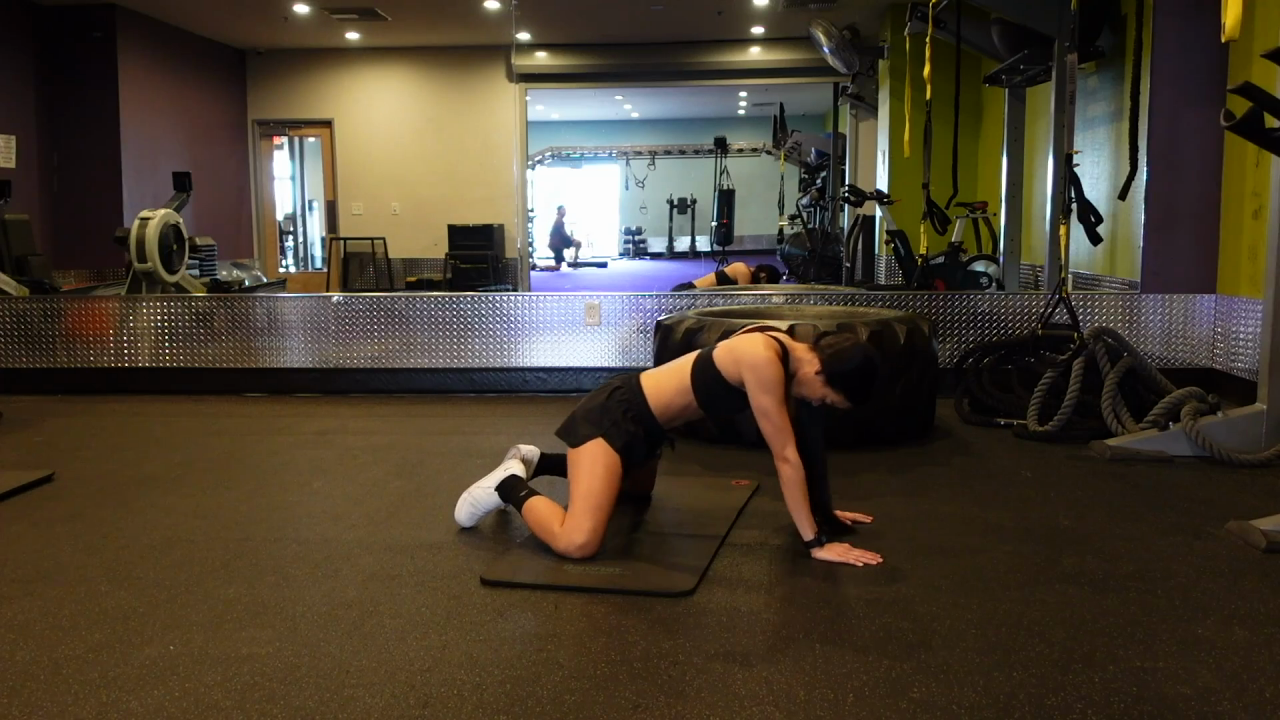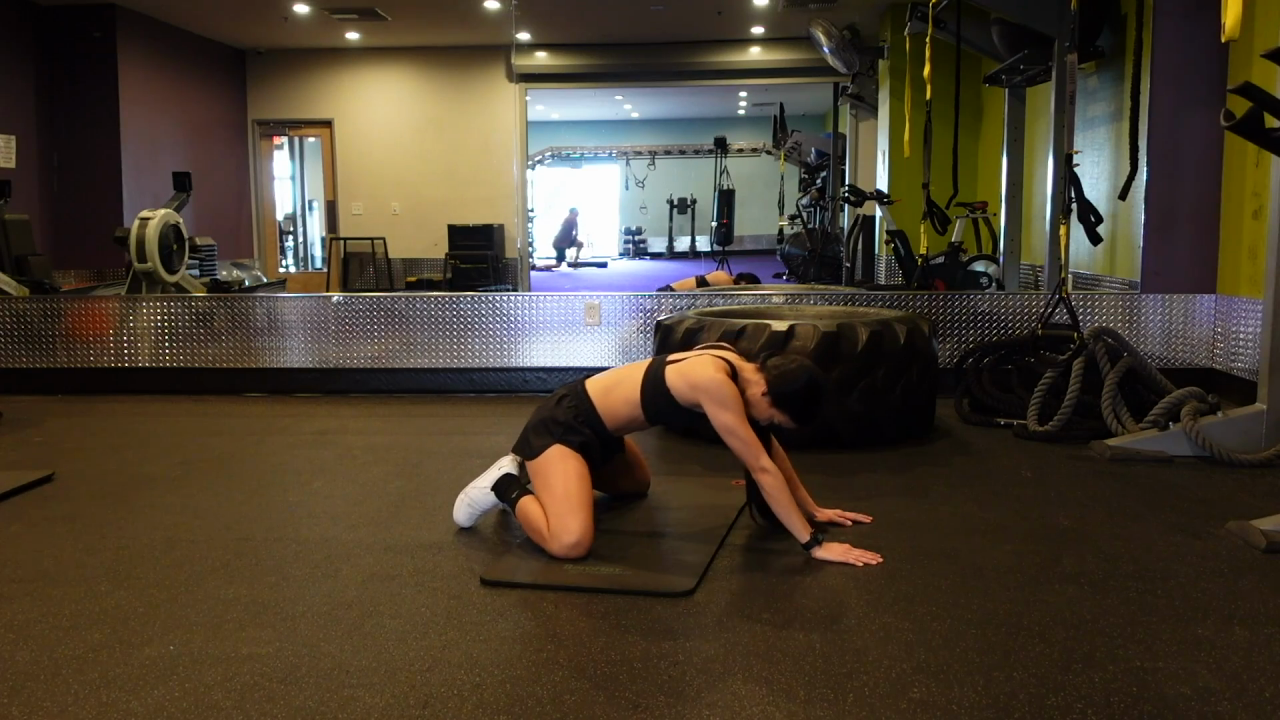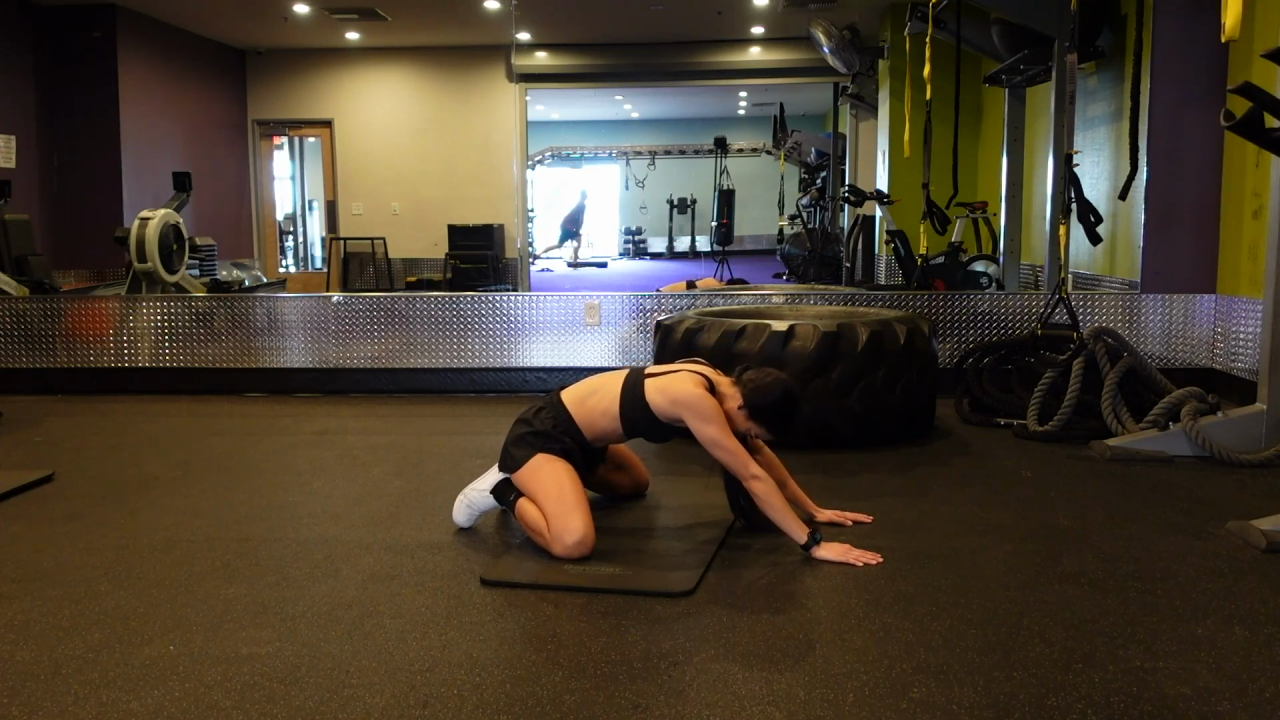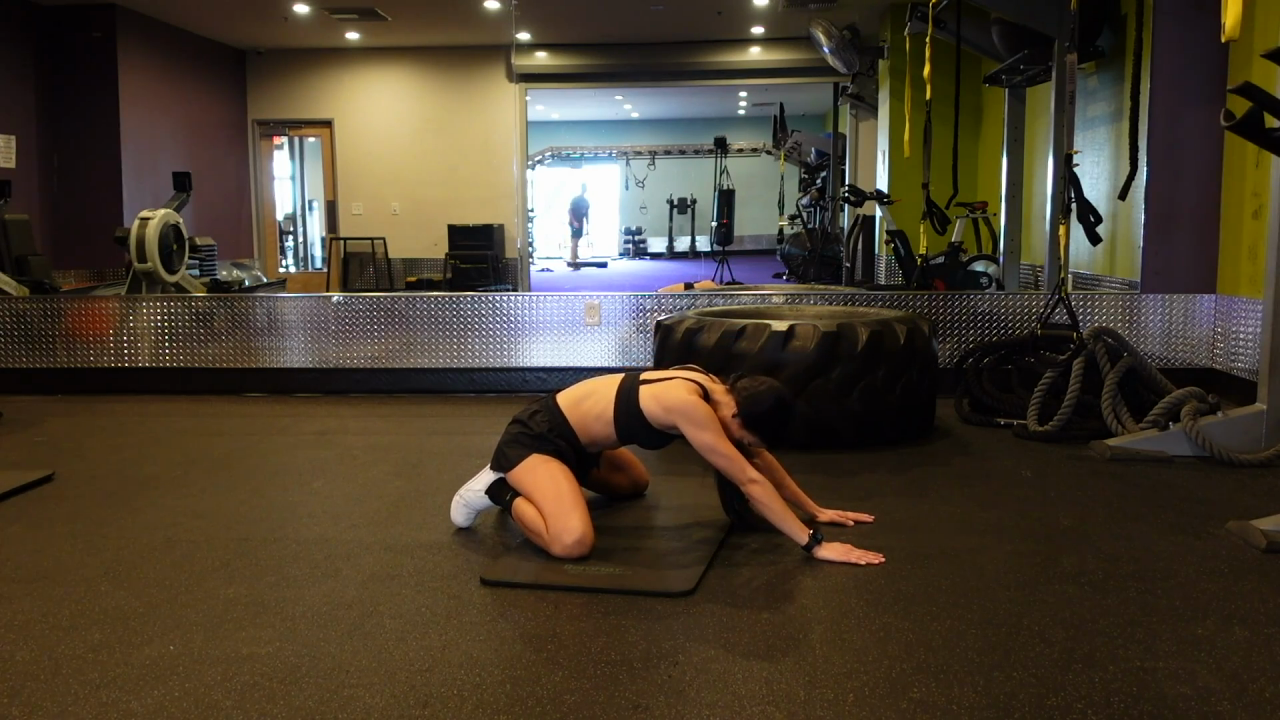
dt=0.4s
person 1, frame 1
left shoulder: (791, 357)
right shoulder: (765, 360)
left elbow: (795, 443)
right elbow: (785, 457)
left wrist: (819, 509)
right wrist: (816, 542)
left hip: (641, 421)
right hip: (615, 417)
left knee: (638, 489)
right knee: (577, 544)
left ankle: (537, 461)
right ankle: (510, 487)
person 1, frame 2
left shoulder: (740, 371)
right shoulder: (716, 383)
left elbow: (772, 451)
right elbow: (763, 469)
left wrist: (813, 510)
right wrist: (813, 543)
left hip: (597, 427)
right hip: (562, 425)
left knee: (636, 486)
right knee: (571, 543)
left ankle: (535, 470)
right ankle: (508, 488)
person 1, frame 3
left shoulder: (719, 385)
right shoulder: (694, 398)
left elbow: (762, 455)
right elbow: (753, 476)
left wrist: (813, 510)
right wrist: (812, 543)
left hip: (578, 435)
right hip: (542, 435)
left knee: (635, 485)
right knee: (574, 543)
left ankle: (532, 480)
right ankle: (506, 491)
person 1, frame 4
left shoulder: (713, 391)
right shoulder: (689, 406)
left elbow: (761, 458)
right elbow: (750, 481)
left wrist: (815, 509)
right wrist: (814, 543)
left hip: (573, 436)
right hip: (537, 436)
left knee: (635, 484)
right knee: (573, 542)
left ankle: (543, 480)
right ankle: (502, 490)
